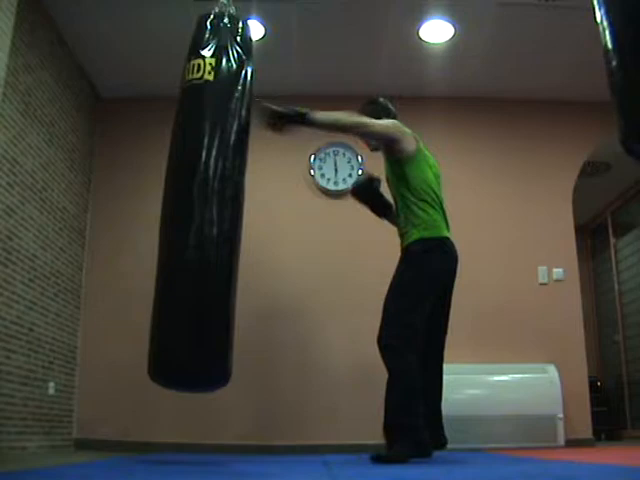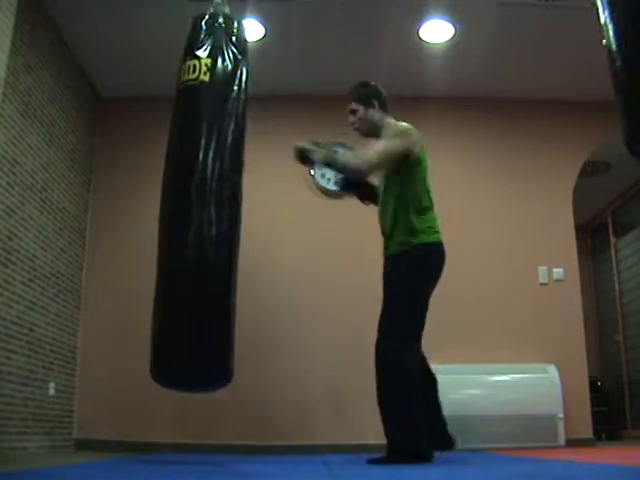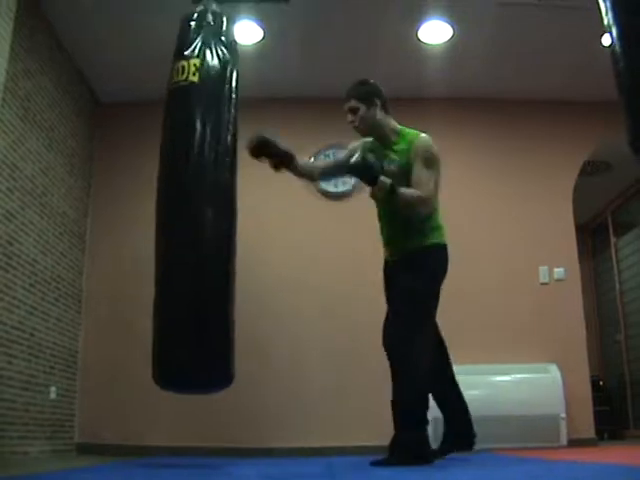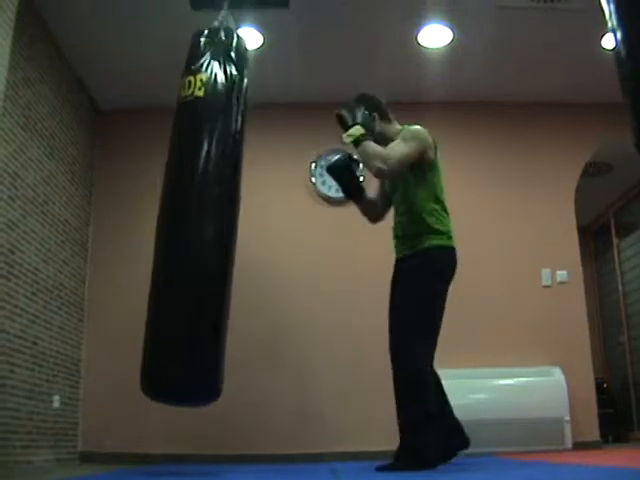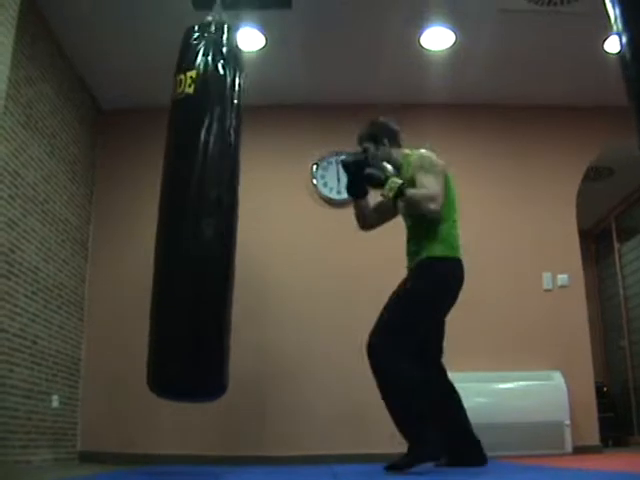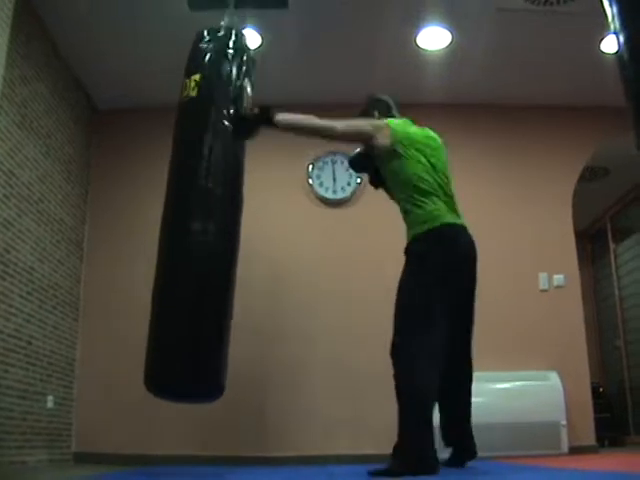
dt=0.2s
person 1, frame 1
left shoulder: (396, 132)
right shoulder: (413, 154)
left elbow: (349, 122)
left wrist: (298, 114)
right wrist: (376, 201)
left hip: (425, 252)
right hip: (440, 252)
left knee: (396, 340)
right knee: (425, 348)
left ankle: (409, 439)
right ankle: (430, 433)
person 1, frame 2
left shoulder: (402, 134)
right shoulder: (387, 146)
left elbow: (358, 164)
left wrist: (322, 154)
right wrist: (369, 190)
left hip: (418, 253)
right hip: (401, 255)
left knee: (393, 346)
right knee: (403, 345)
left ankle: (410, 442)
right ankle: (434, 434)
person 1, frame 3
left shoulder: (420, 145)
right shoulder: (364, 148)
left elbow: (425, 204)
right elbow: (316, 171)
left wrist: (382, 182)
right wrist: (280, 154)
left hip: (425, 254)
right hip: (399, 259)
left knee: (405, 344)
right knee: (424, 345)
left ankle: (413, 447)
right ankle: (459, 431)
person 1, frame 4
left shoulder: (415, 135)
right shoulder: (389, 159)
left elbow: (381, 165)
right elbow: (375, 213)
left wrist: (354, 133)
right wrist: (348, 184)
left hip: (431, 255)
right hip: (412, 258)
left knee: (409, 350)
right knee: (410, 350)
left ankle: (419, 448)
right ankle: (445, 436)
person 1, frame 5
left shoulder: (423, 159)
right shoulder: (397, 181)
left elbow: (432, 206)
right elbow: (366, 222)
left wrist: (390, 179)
right wrist: (357, 186)
left hip: (437, 268)
right hip: (433, 270)
left knee: (384, 348)
right knee: (424, 360)
left ankle: (425, 442)
right ankle: (465, 448)
person 1, frame 6
left shoulder: (381, 128)
right shoulder: (431, 138)
left elbow: (319, 127)
left wrist: (271, 116)
right wrist: (380, 176)
left hip: (435, 243)
right hip: (459, 241)
left knee: (413, 345)
right knee: (453, 348)
right ankle: (461, 444)
